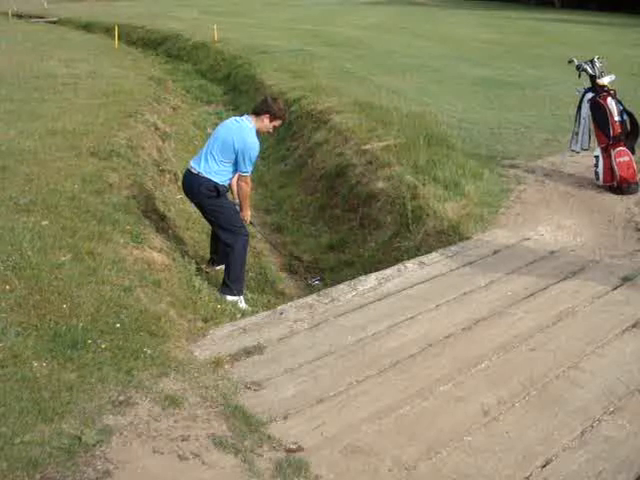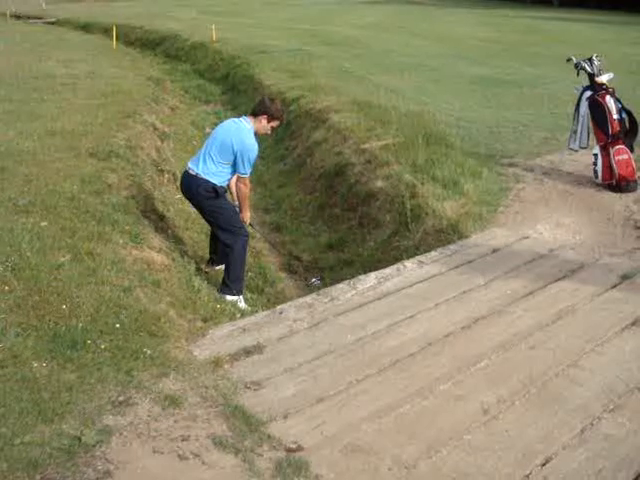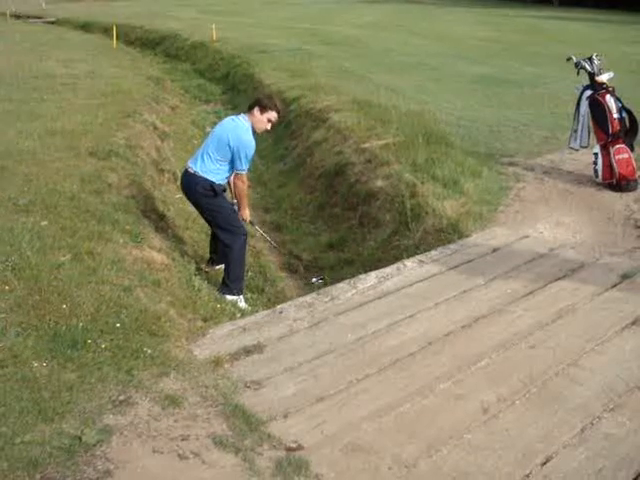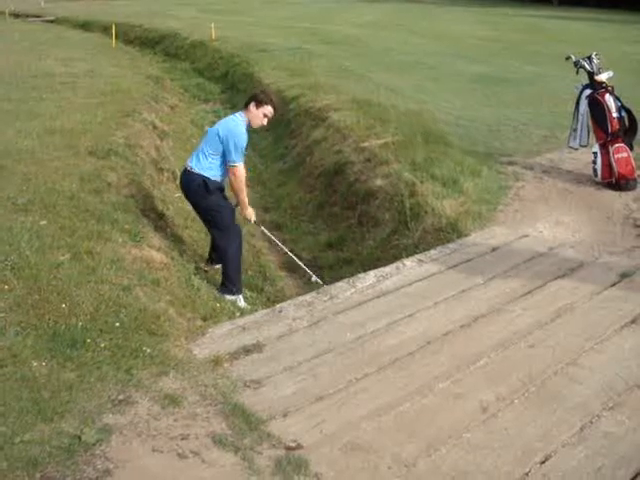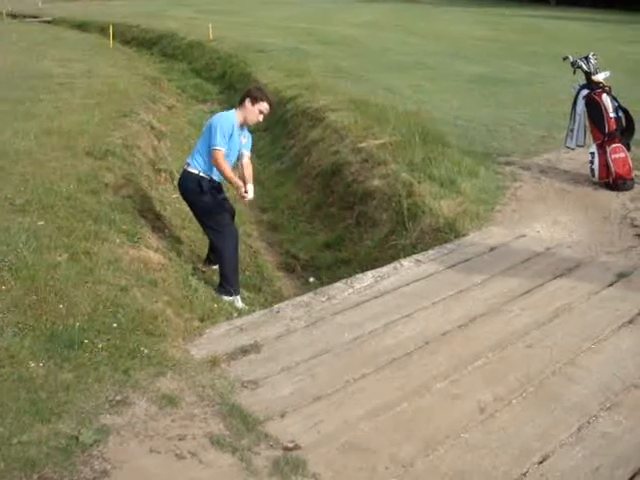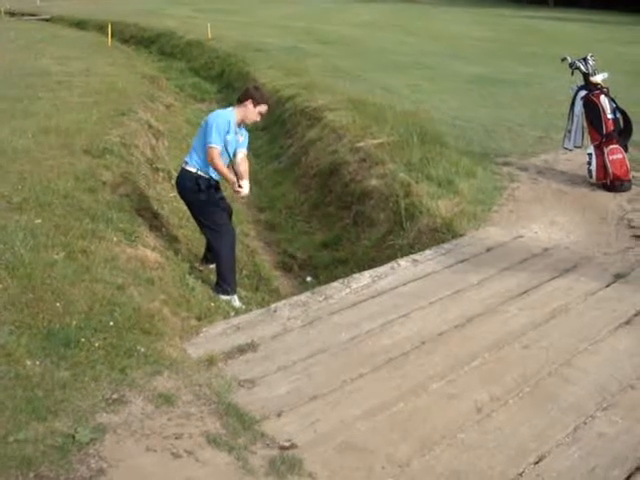
dt=0.2s
person 1, frame 1
left shoulder: (233, 122)
right shoulder: (250, 142)
right elbow: (244, 181)
left wrist: (238, 204)
right wrist: (245, 209)
left hip: (192, 178)
right hip: (206, 187)
left knee: (225, 217)
right knee: (239, 234)
left ankle: (218, 259)
right ankle: (232, 291)
person 1, frame 2
left shoulder: (231, 123)
right shoulder: (248, 144)
right elbow: (243, 183)
left wrist: (236, 204)
right wrist: (244, 211)
left hip: (190, 179)
right hip: (204, 188)
left knee: (224, 217)
right knee: (239, 235)
left ankle: (217, 260)
right ankle: (232, 291)
person 1, frame 3
left shoulder: (231, 121)
right shoulder: (245, 139)
right elbow: (240, 179)
left wrist: (235, 202)
right wrist: (243, 208)
left hip: (190, 178)
right hip: (203, 187)
left knee: (224, 217)
right knee: (237, 234)
left ankle: (217, 259)
right ankle: (232, 290)
person 1, frame 4
left shoulder: (235, 123)
right shoulder: (237, 131)
left elbow: (239, 169)
right elbow: (234, 174)
left wrist: (244, 201)
right wrist: (245, 207)
left hip: (194, 177)
right hip: (200, 183)
left knee: (226, 214)
right knee: (231, 233)
left ankle: (216, 259)
right ankle: (231, 290)
person 1, frame 5
left shoulder: (245, 133)
right shoulder: (223, 121)
left elbow: (245, 161)
right elbow: (217, 159)
left wrist: (249, 185)
right wrist: (238, 185)
left hip: (209, 182)
right hip: (196, 183)
left knee: (226, 215)
right knee: (228, 232)
left ankle: (213, 260)
right ankle: (229, 291)
person 1, frame 6
left shoulder: (242, 131)
right shoulder: (219, 119)
left elbow: (241, 159)
right elbow: (213, 157)
left wrist: (244, 180)
right wrist: (232, 181)
left hip: (208, 181)
right hip: (194, 181)
left knee: (224, 214)
right knee: (225, 232)
left ankle: (210, 258)
right ankle: (226, 290)
